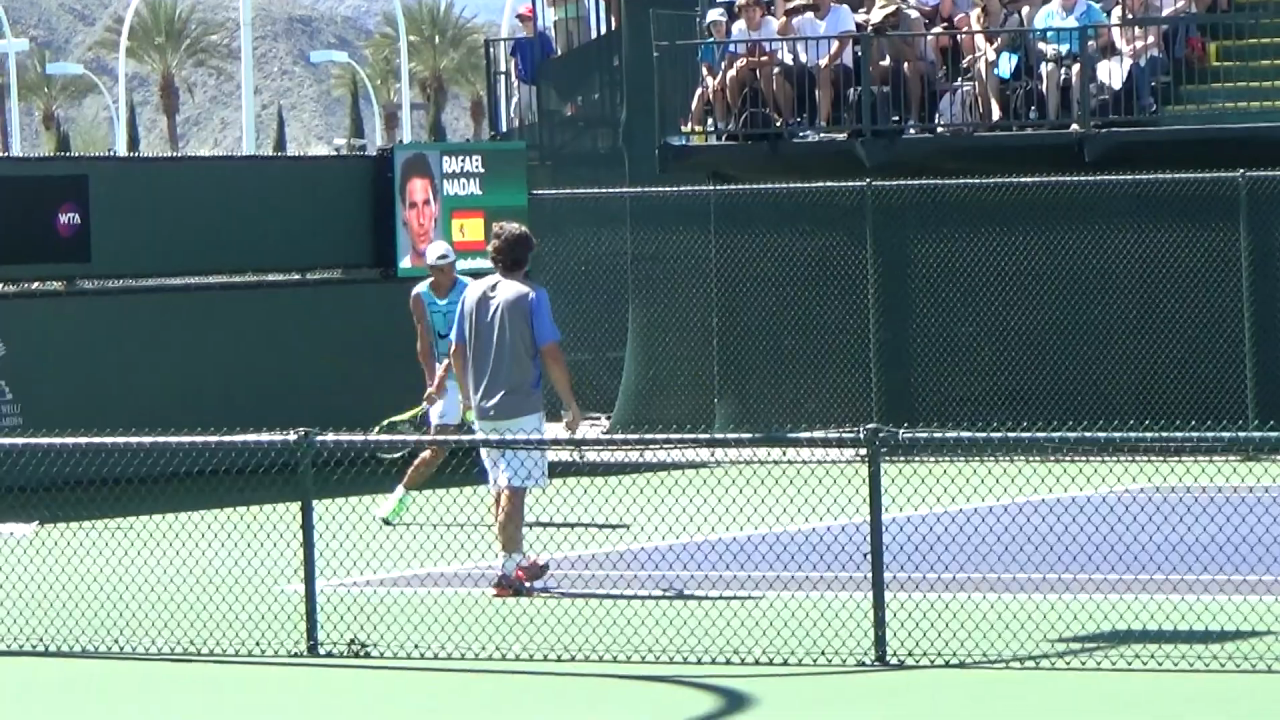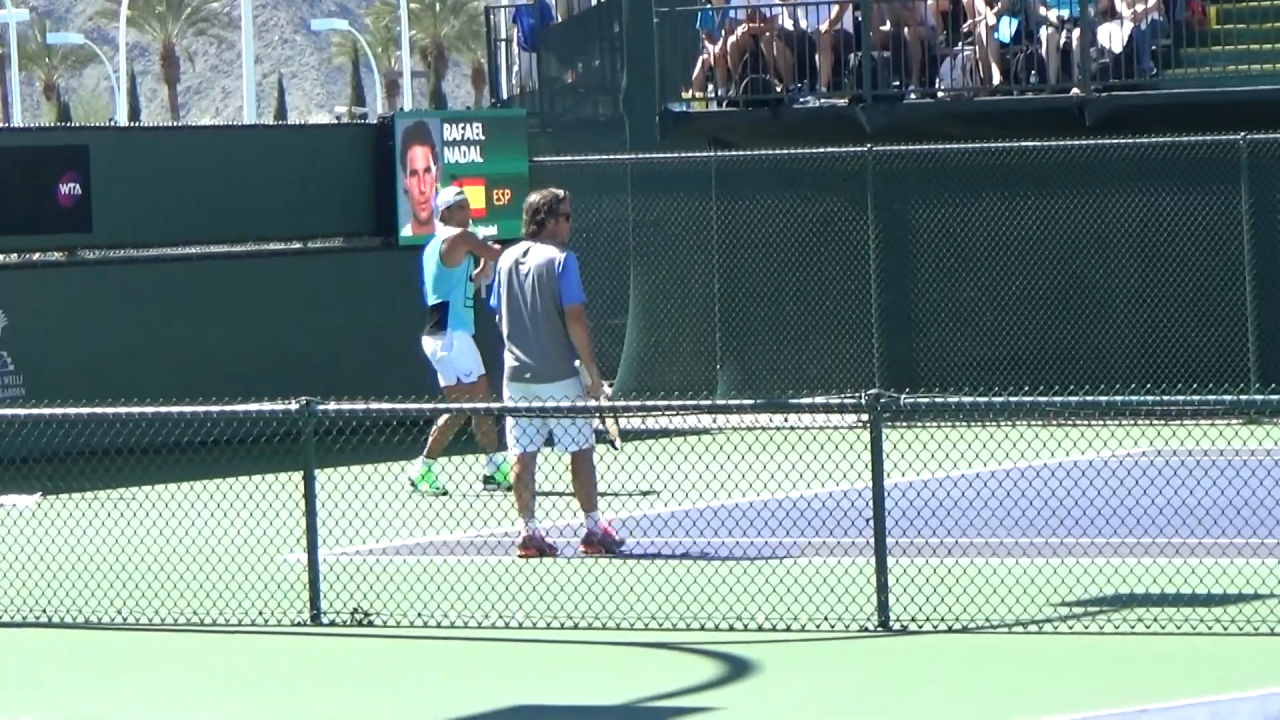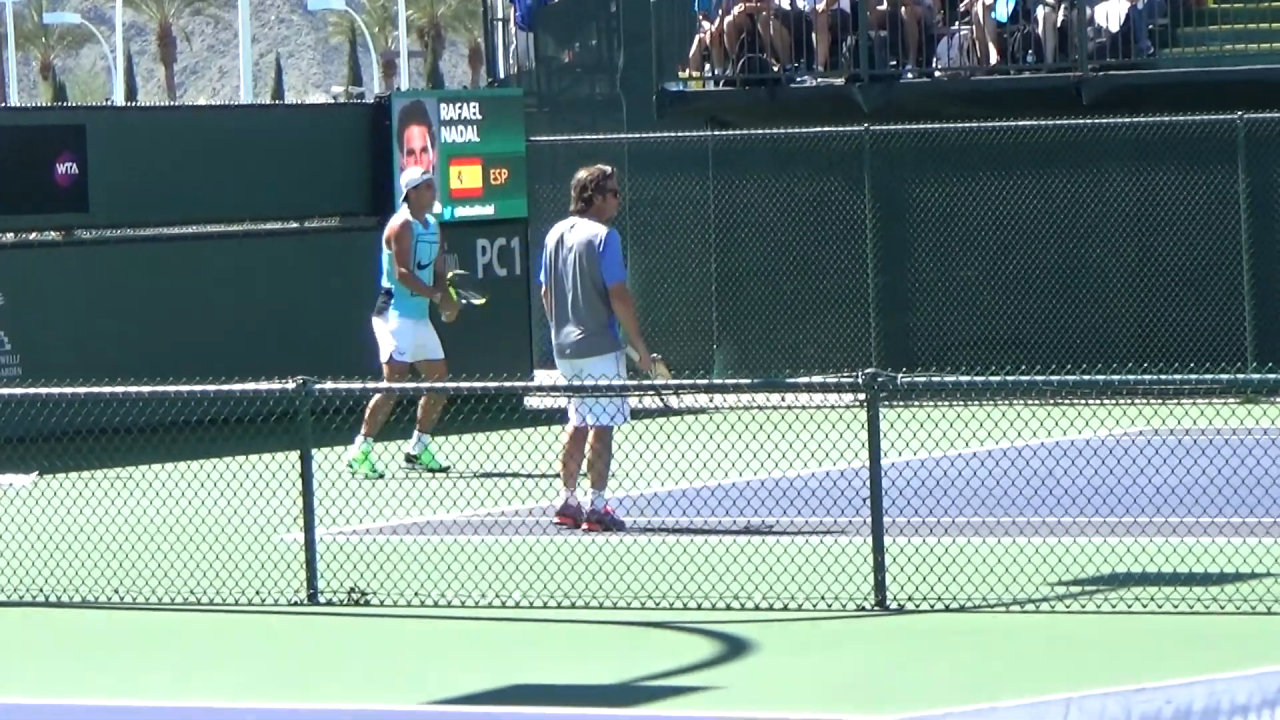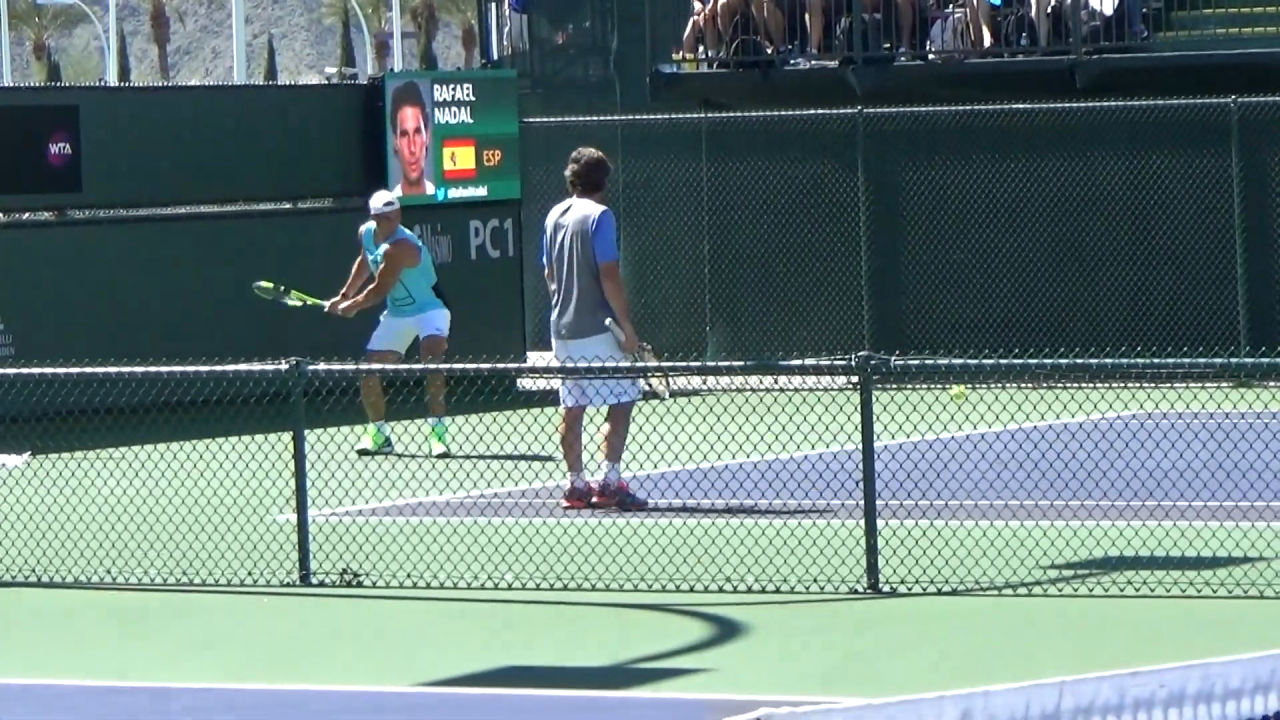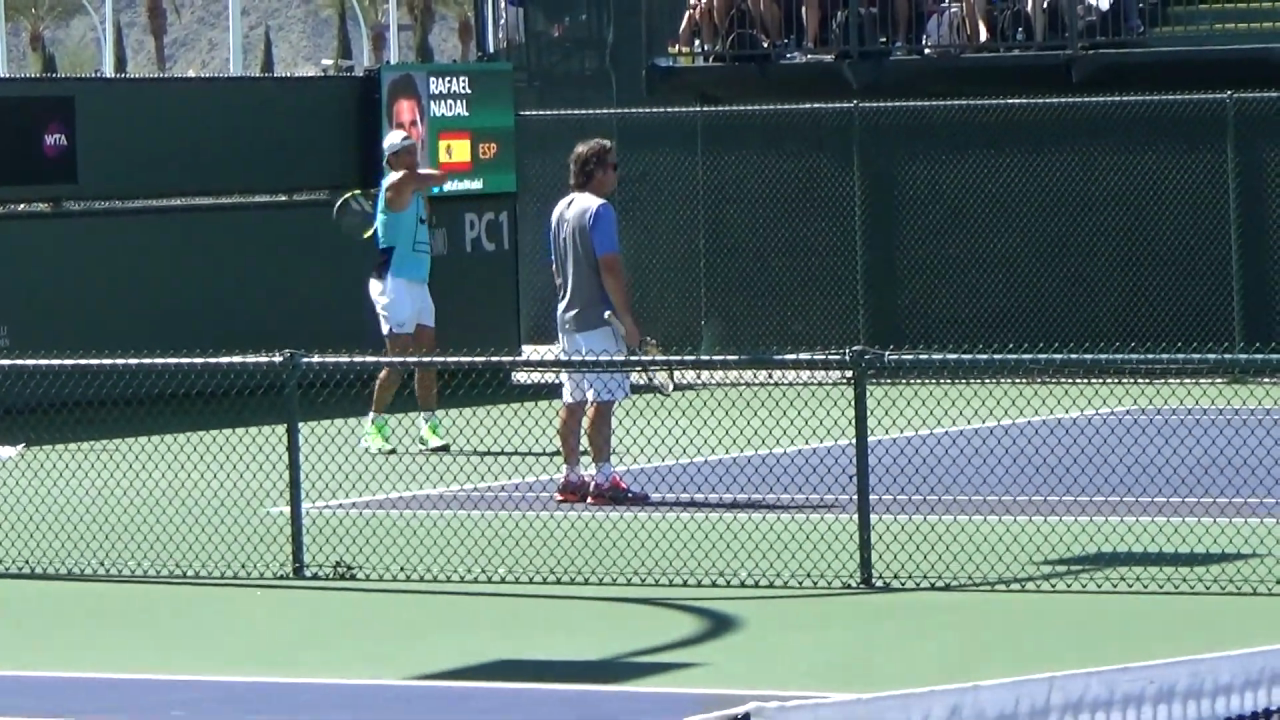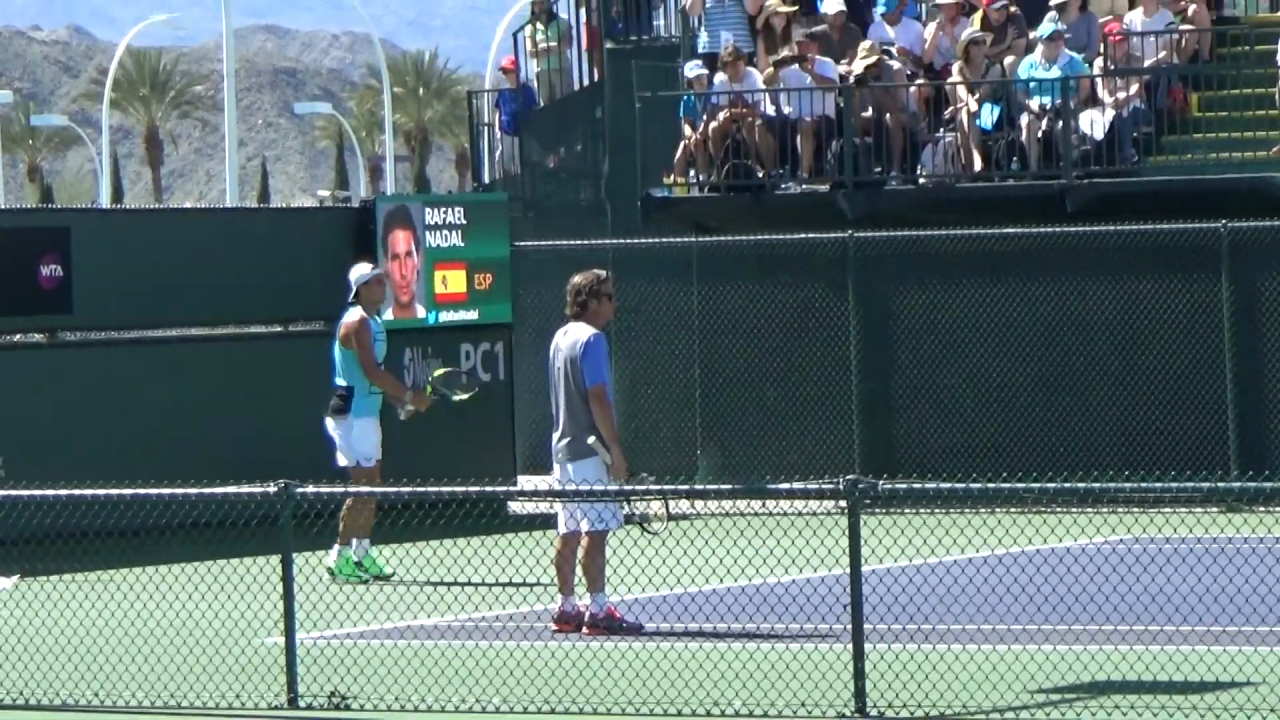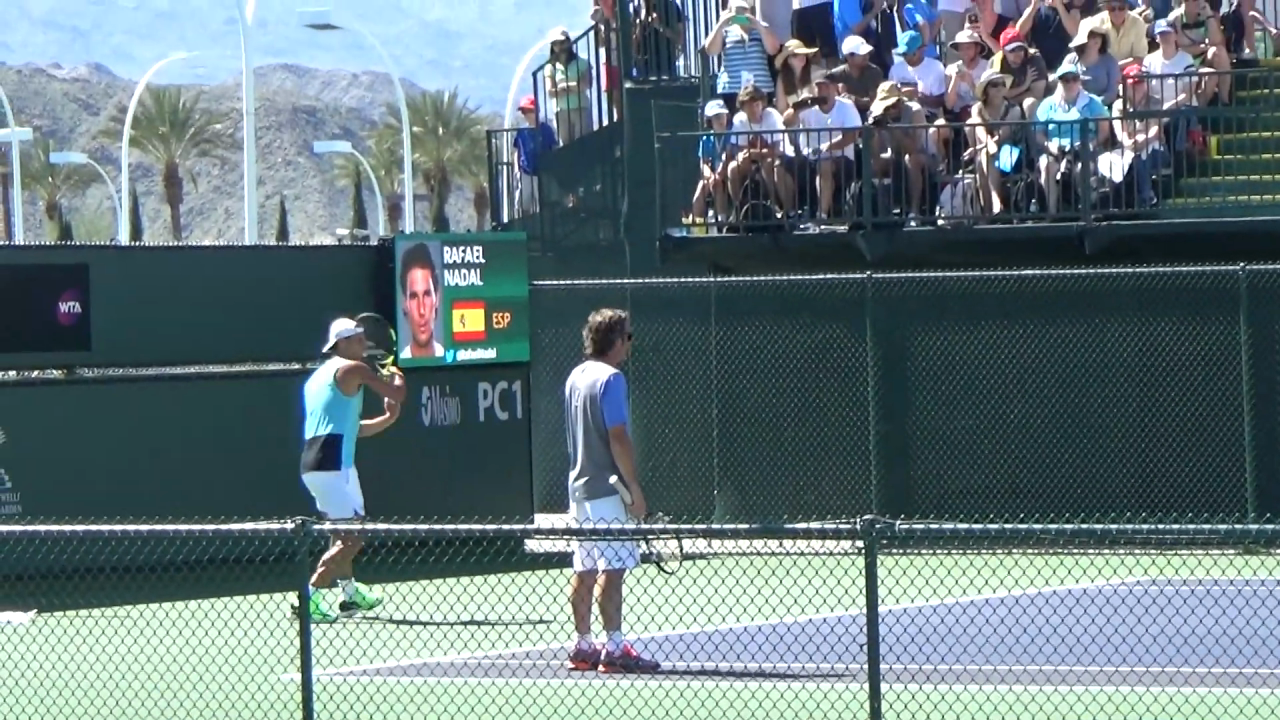
dt=0.7s
person 1, frame 1
left shoulder: (471, 293)
right shoulder: (531, 296)
left elbow: (457, 352)
right elbow: (551, 355)
left wrist: (468, 396)
right wrist: (571, 404)
left hip: (485, 410)
right hip: (521, 410)
left knee: (503, 490)
right knee: (513, 491)
left ankle: (518, 562)
right ankle: (507, 574)
person 1, frame 2
left shoulder: (506, 259)
right shoulder: (562, 259)
left elbow: (500, 316)
right elbow: (575, 318)
right wrist: (592, 370)
left hip: (517, 375)
right hip: (560, 375)
left knee: (524, 455)
right knee: (581, 452)
left ankle: (529, 534)
right ankle: (594, 530)
person 1, frame 3
left shoulder: (555, 234)
right shoulder: (604, 236)
left elbow: (546, 292)
right elbow: (618, 296)
right wrist: (639, 345)
left hip: (565, 347)
right hip: (600, 348)
left knee: (577, 424)
right knee: (601, 429)
left ankle: (569, 502)
right ankle: (597, 510)
person 1, frame 4
left shoulder: (554, 216)
right shoulder: (599, 215)
right elbow: (609, 275)
right wrist: (626, 325)
left hip: (562, 328)
right hip: (596, 328)
left knee: (572, 407)
right knee: (621, 402)
left ankle: (577, 486)
right ankle: (609, 482)
person 1, frame 5
left shoulder: (561, 209)
right shoulder: (599, 209)
right elbow: (609, 269)
right wrist: (628, 319)
left hip: (568, 319)
right hip: (598, 322)
left knee: (572, 401)
right knee: (602, 401)
left ankle: (571, 479)
right ankle: (603, 481)
person 1, frame 6
left shoulder: (560, 337)
right shoulder: (592, 339)
right elbow: (597, 399)
right wrist: (615, 449)
left hip: (564, 447)
right hip: (590, 451)
left knee: (568, 531)
right knee: (595, 530)
left ankle: (567, 609)
right ankle: (598, 611)
person 1, frame 7
left shoulder: (576, 376)
right shoulder: (611, 378)
right elbow: (618, 438)
right wrist: (635, 488)
left hip: (580, 485)
right hip: (607, 489)
left knee: (584, 570)
right knee: (612, 569)
left ankle: (583, 646)
right ankle: (614, 649)
person 2, frame 1
left shoulder: (470, 290)
right shoulder: (420, 296)
right elbow: (425, 343)
left wrist: (443, 378)
right wrist: (434, 384)
right hip: (445, 382)
right knee: (437, 449)
right ankle: (398, 498)
person 2, frame 2
left shoulder: (443, 243)
right shoulder: (458, 237)
right elbow: (496, 255)
left wrist: (483, 269)
right wrist: (496, 252)
left hip: (456, 335)
right hip: (448, 336)
left knee: (484, 401)
right knee: (460, 407)
left ankle: (495, 468)
right ankle: (422, 469)
person 2, frame 3
left shoulder: (433, 226)
right shoulder: (401, 225)
left elbow: (438, 271)
right elbow: (403, 274)
left wrist: (446, 299)
right wrist: (436, 296)
left hip: (421, 318)
right hip: (396, 317)
left knee: (440, 381)
right knee: (393, 384)
left ankle: (418, 449)
right ankle: (360, 450)
person 2, frame 4
left shoulder: (399, 246)
right shoulder: (365, 232)
left elbow: (378, 289)
right elbow: (363, 262)
left wrist: (348, 304)
right wrist: (343, 296)
left hip: (429, 309)
right hip: (395, 313)
left knee: (433, 362)
right knee: (368, 376)
left ankle: (437, 431)
right ankle: (379, 435)
person 2, frame 5
left shoulder: (413, 186)
right shoulder: (400, 181)
right elbow: (438, 177)
right wrist: (423, 173)
left hip: (416, 284)
right hip: (394, 283)
left knee: (428, 357)
right knee: (399, 358)
left ankle: (430, 427)
right ankle: (374, 427)
person 2, frame 6
left shoulder: (375, 323)
right shoulder: (356, 322)
left elbow: (381, 372)
right elbow: (370, 371)
left wrist: (405, 400)
right wrist: (409, 395)
left hip: (368, 415)
right hip: (350, 415)
left knee: (369, 487)
right knee: (362, 487)
left ankle: (360, 551)
right ankle: (341, 558)
person 2, frame 7
left shoulder: (318, 376)
right shoulder: (352, 368)
right elbow: (397, 395)
left wrist: (386, 419)
right wrist: (397, 378)
left hip: (319, 464)
right hip: (333, 466)
left knee: (347, 533)
right knee: (351, 538)
left ankle: (350, 593)
right ankle: (310, 597)
